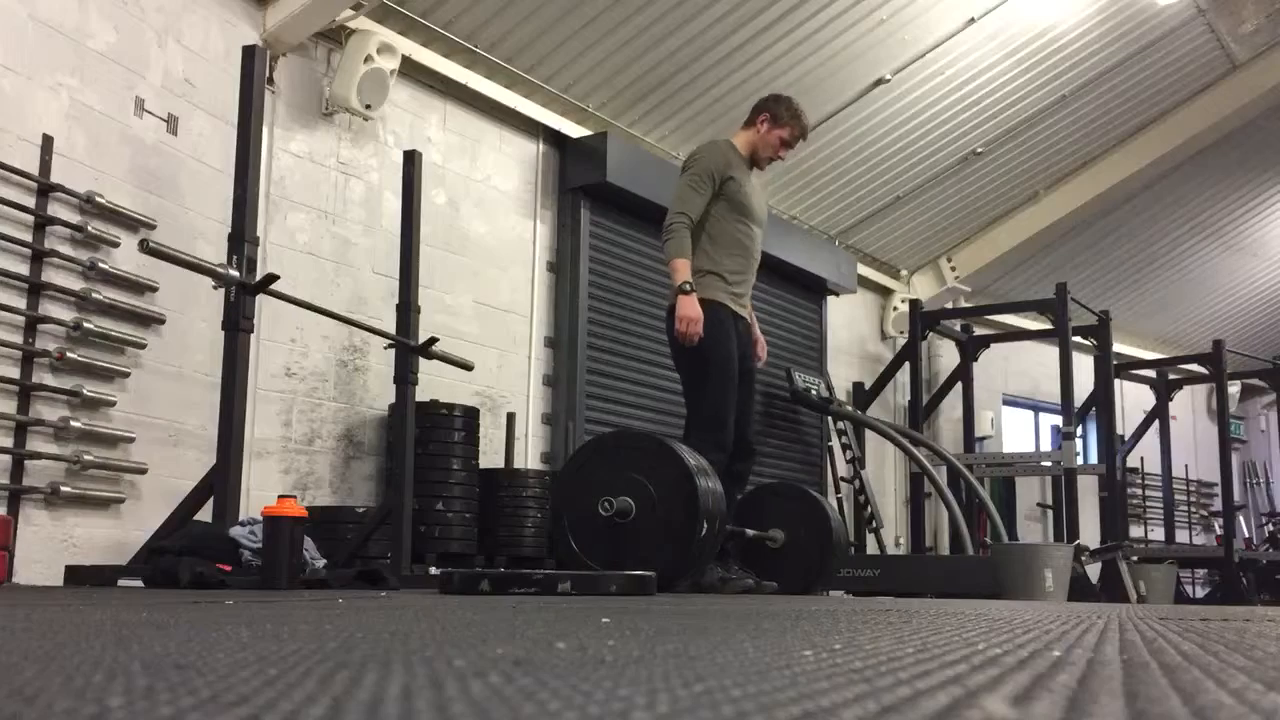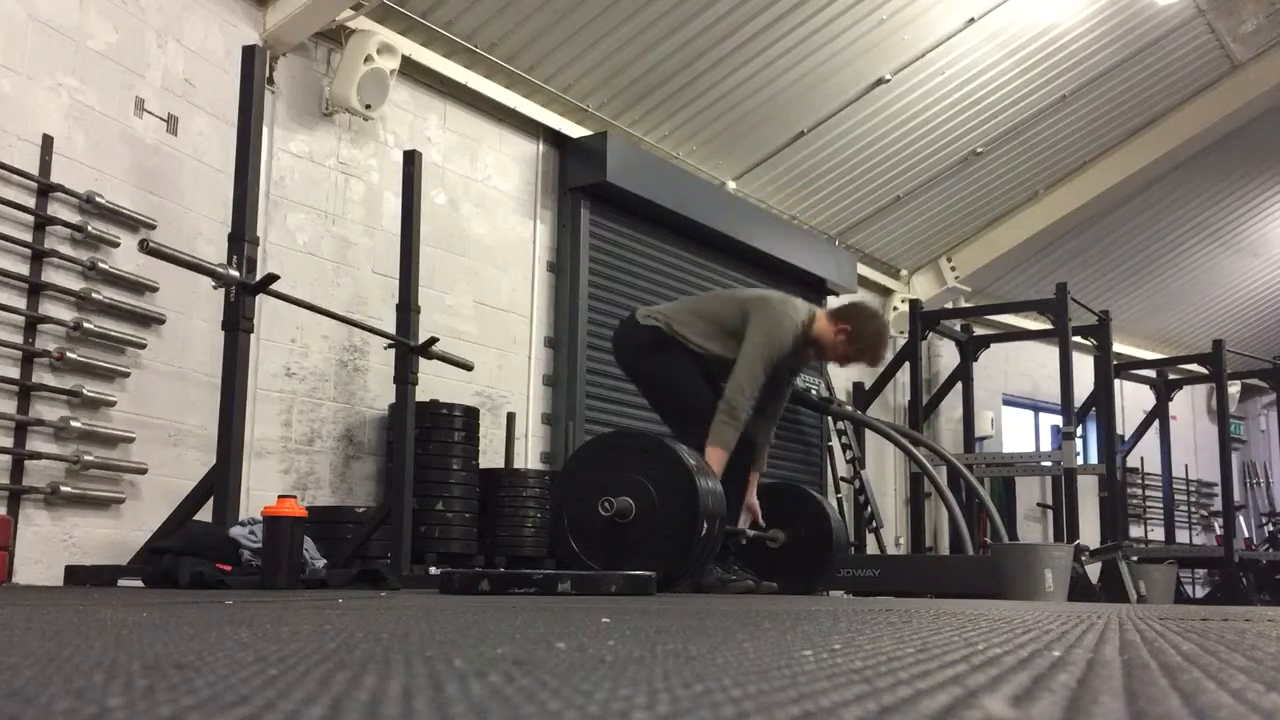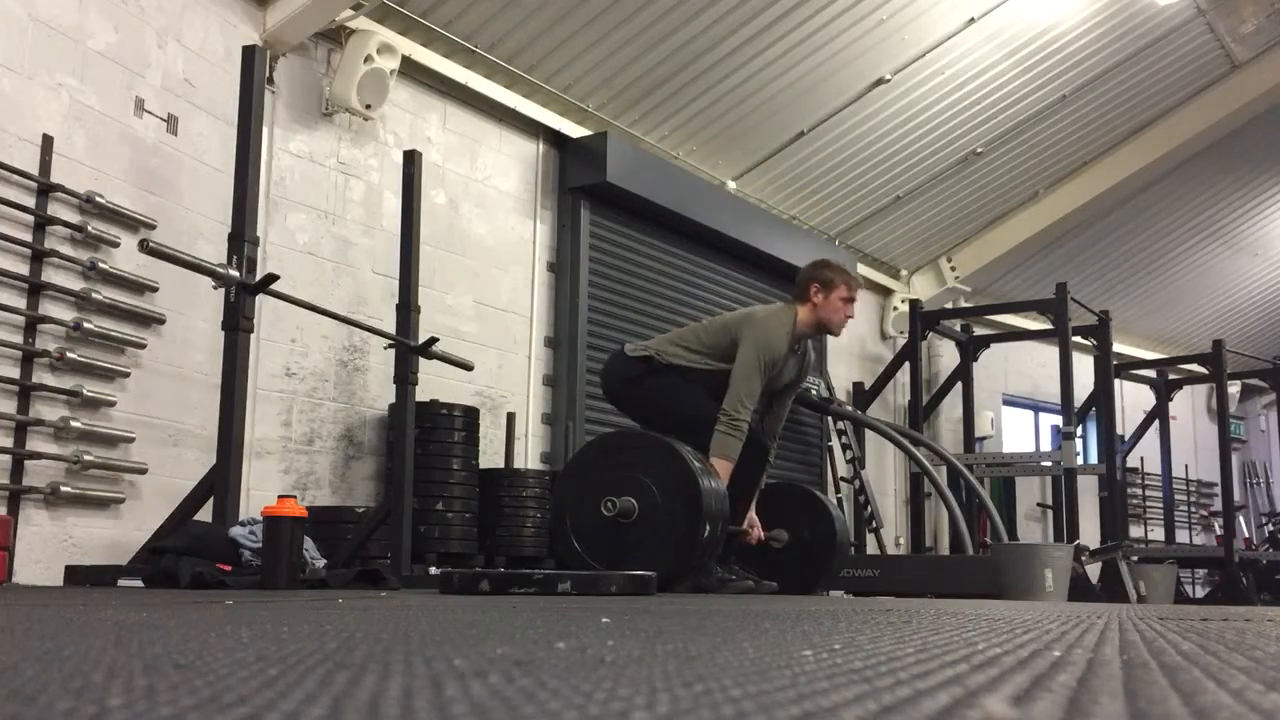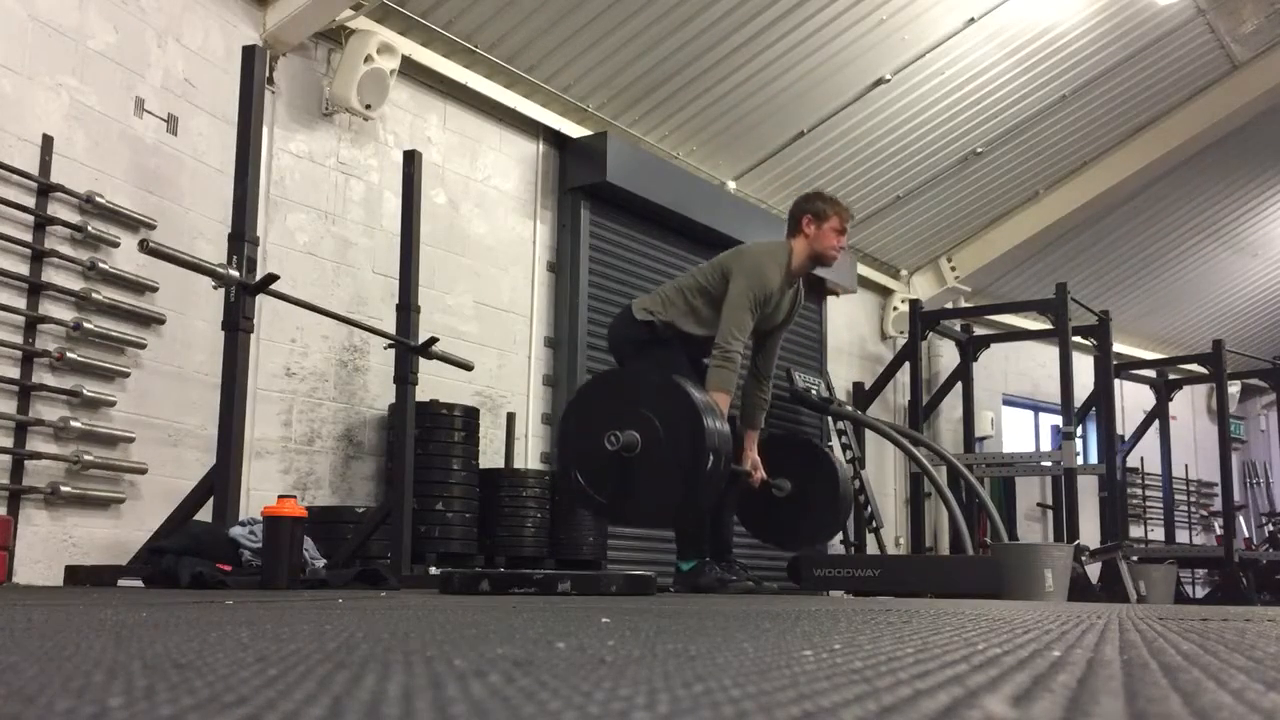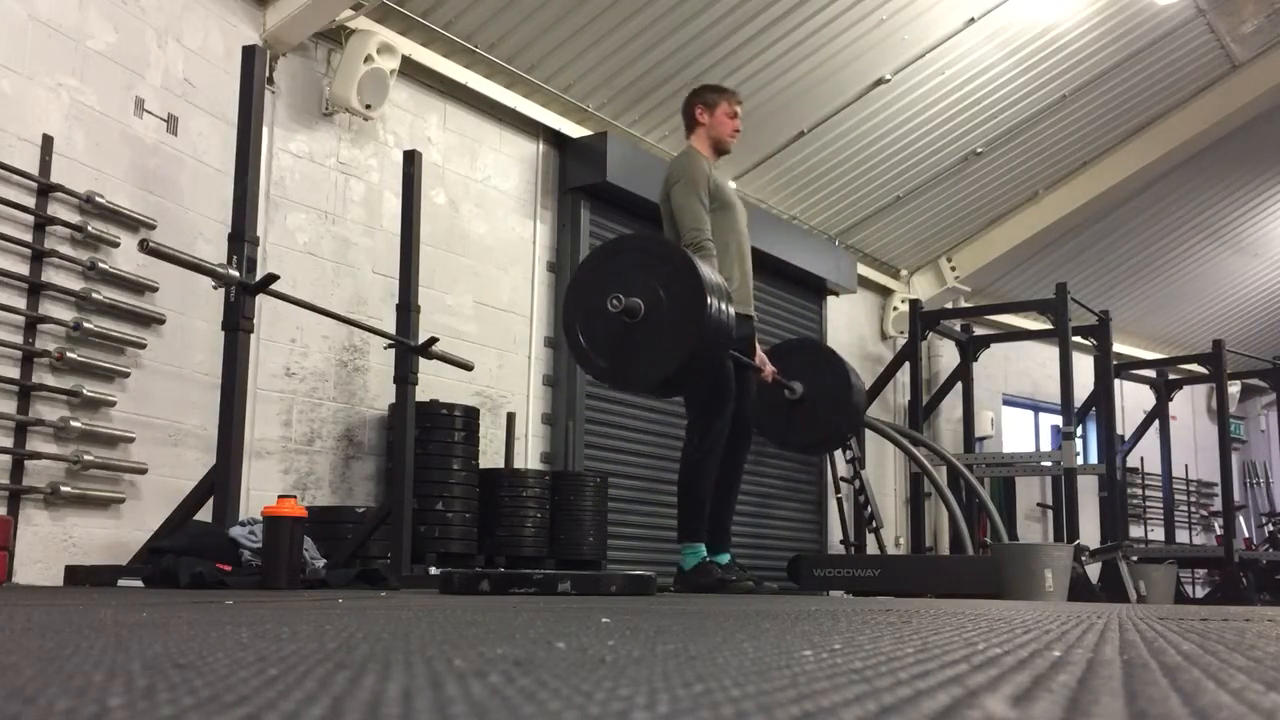
dt=1s
person 1, frame 1
left shoulder: (750, 184)
right shoulder: (714, 158)
right elbow: (678, 226)
left wrist: (752, 323)
right wrist: (685, 291)
left hip: (731, 321)
right hip: (703, 315)
left knee: (738, 445)
right knee: (710, 438)
left ankle: (718, 555)
person 1, frame 2
left shoulder: (803, 347)
right shoulder: (780, 323)
left elbow: (765, 417)
right elbow: (734, 404)
left wrist: (750, 490)
left hip: (684, 352)
right hip: (648, 340)
left knee: (738, 448)
right knee: (708, 437)
left ankle: (717, 559)
person 1, frame 3
left shoulder: (801, 357)
right shoulder: (767, 329)
left elbow: (766, 435)
right elbow: (734, 418)
left wrist: (747, 508)
left hip: (671, 379)
right hip: (635, 371)
left knee: (751, 447)
right knee: (715, 438)
left ankle: (718, 560)
right ankle: (697, 564)
person 1, frame 4
left shoulder: (793, 293)
right shoulder: (760, 265)
left elbow: (761, 375)
right elbow: (728, 351)
left wrist: (750, 447)
left hip: (678, 342)
right hip: (644, 332)
left ankle: (721, 560)
right ankle: (693, 566)
person 1, frame 5
left shoulder: (715, 180)
right shoulder: (689, 167)
right elbow: (698, 245)
left wrist: (754, 342)
left hip: (736, 324)
left knee: (736, 437)
right knee: (710, 430)
left ankle: (718, 555)
right ankle: (694, 561)
